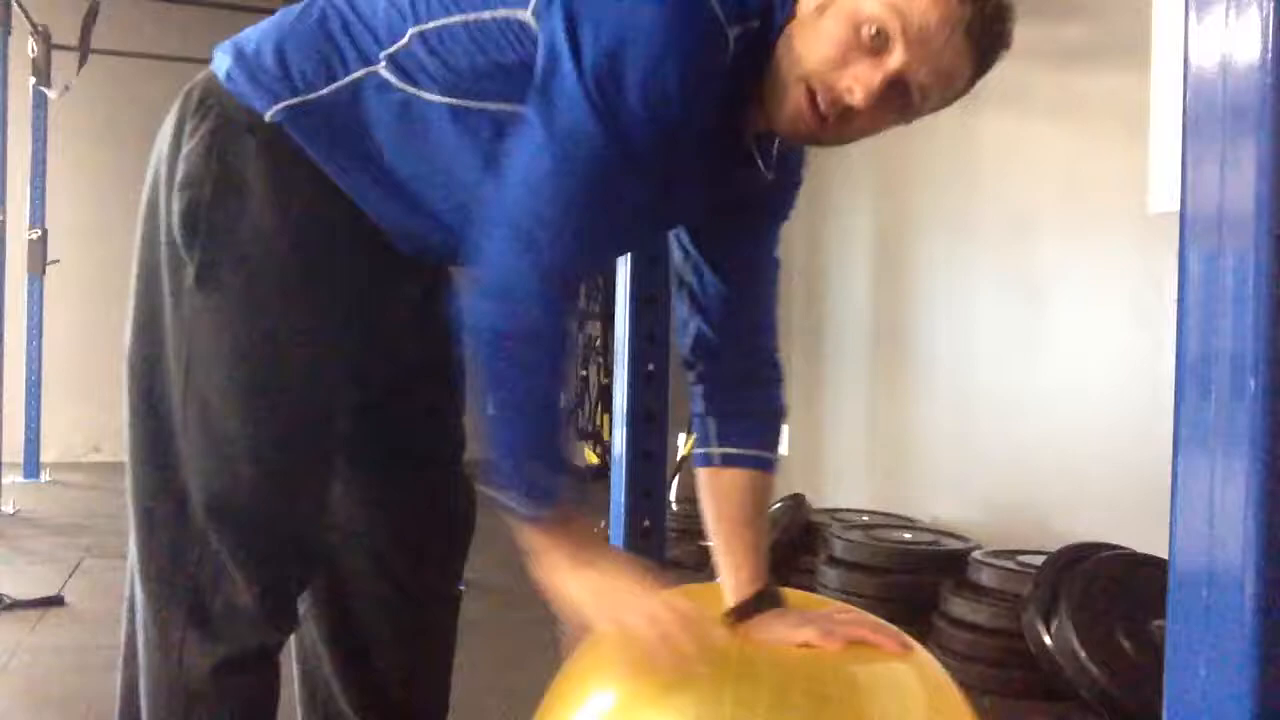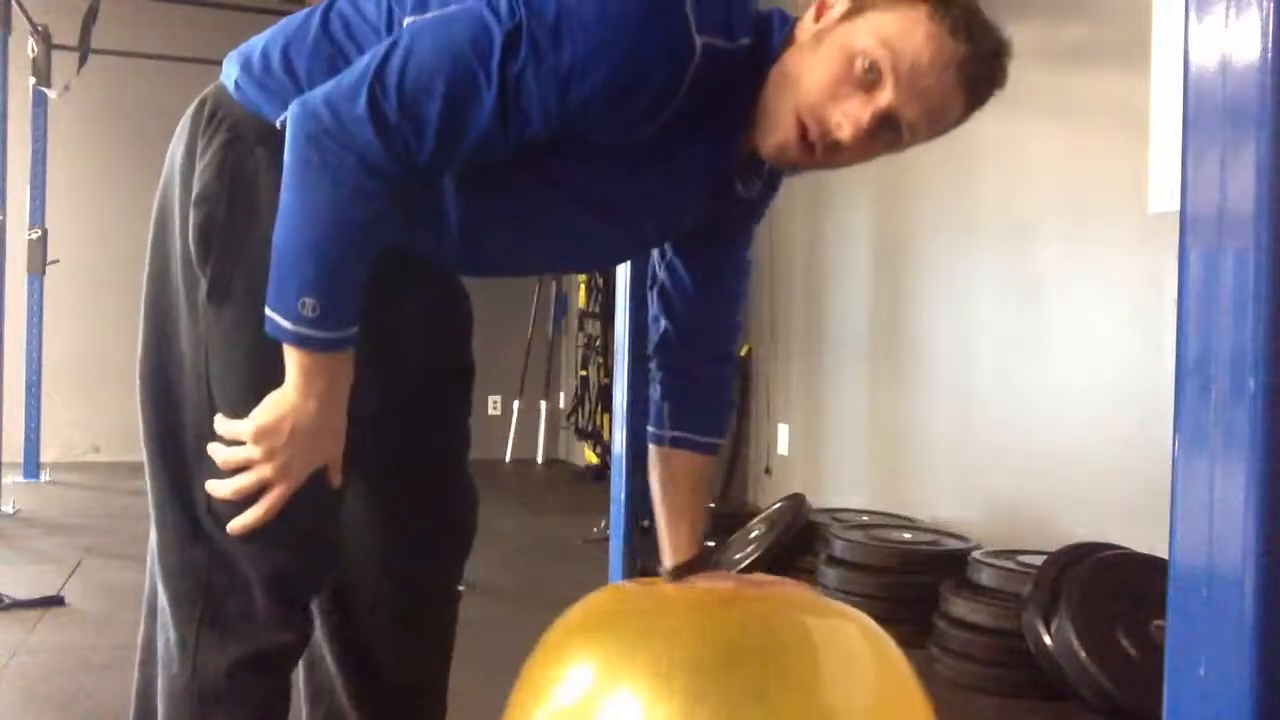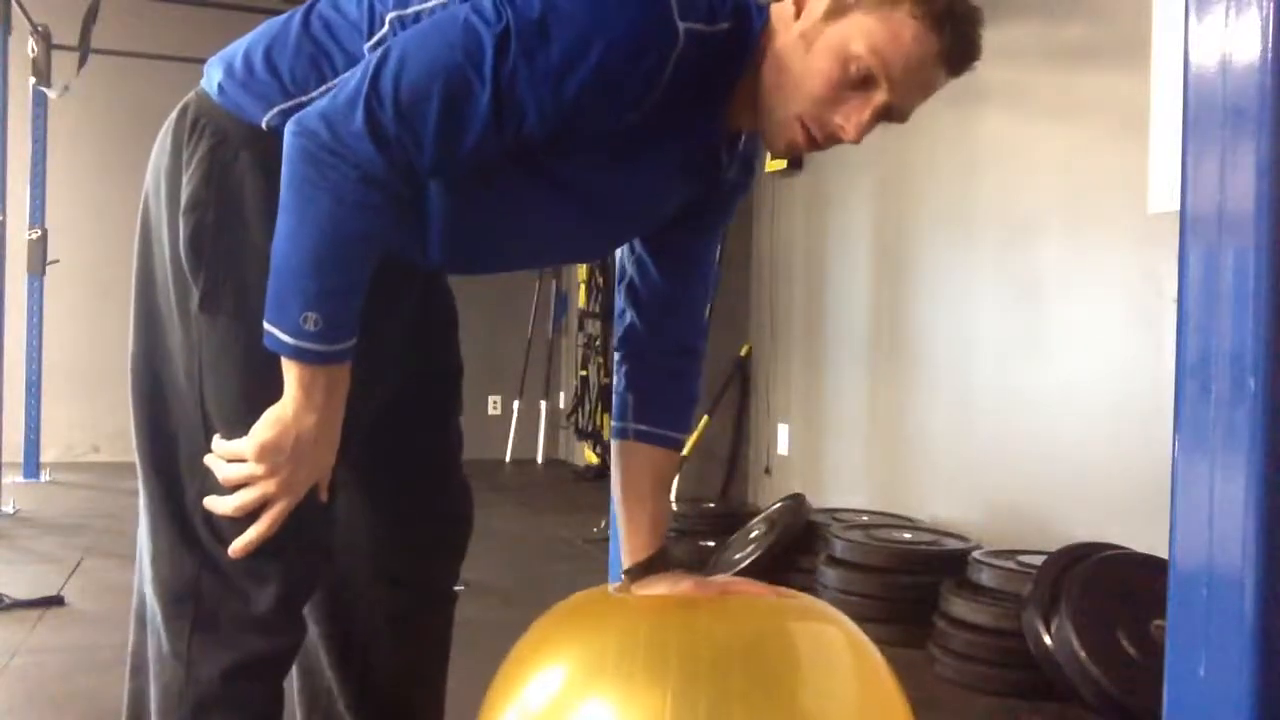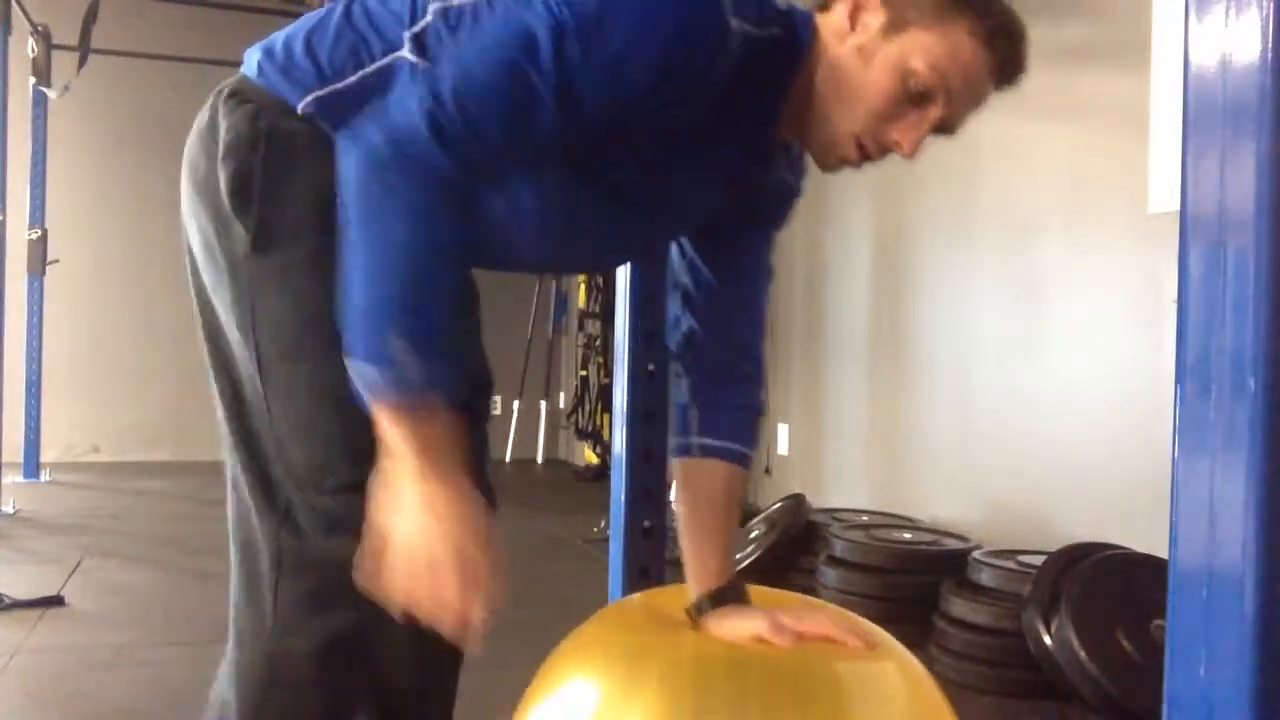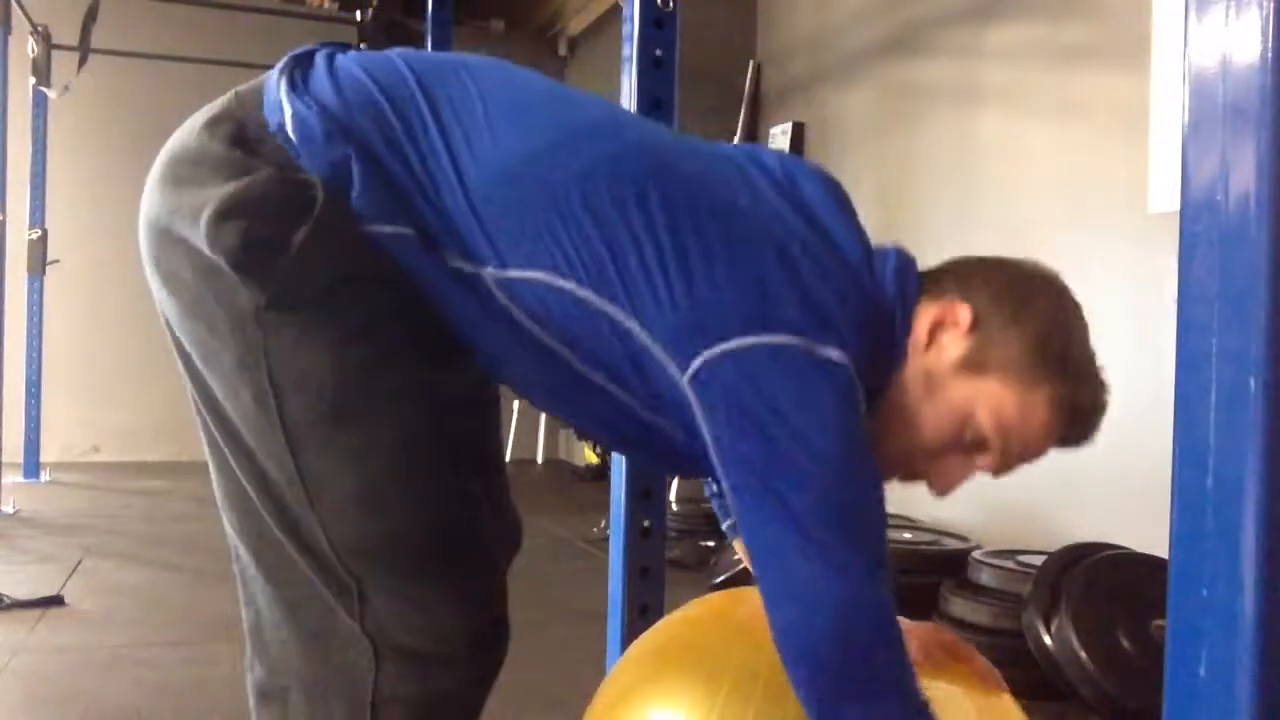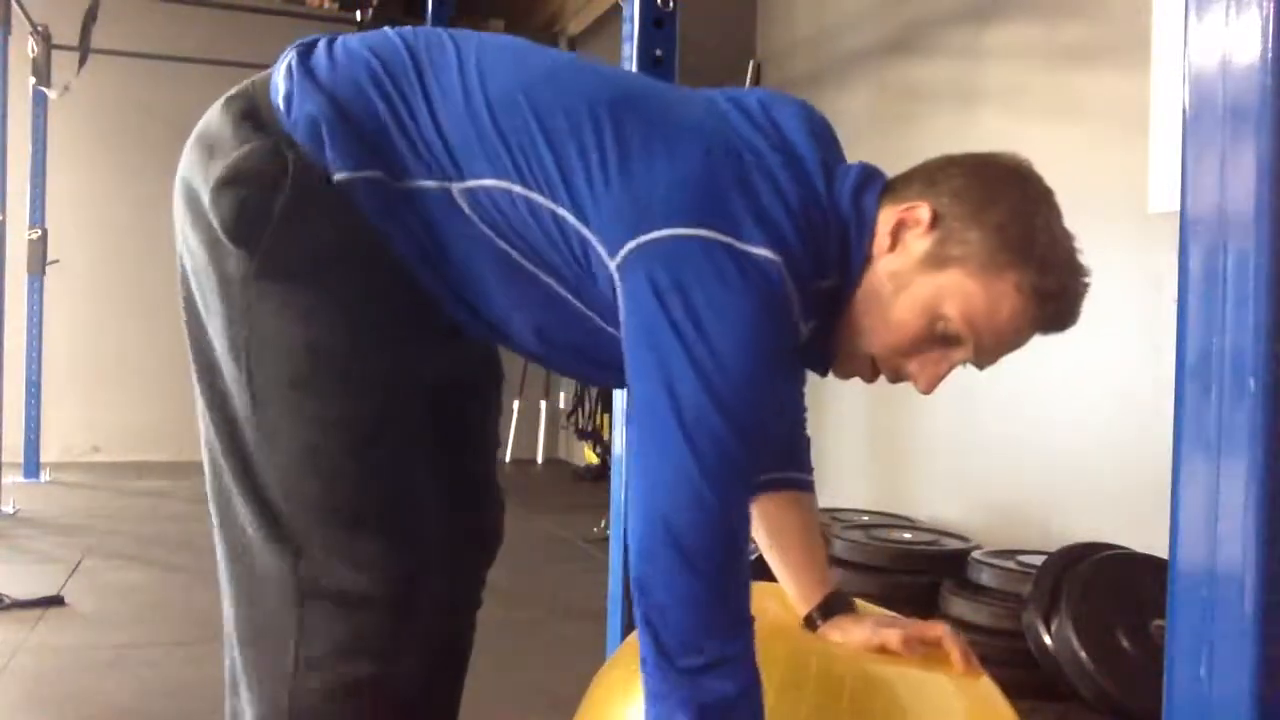
dt=0.7s
person 1, frame 1
left shoulder: (761, 162)
left elbow: (732, 360)
right elbow: (516, 292)
left wrist: (751, 600)
right wrist: (560, 544)
left hip: (389, 229)
right hip: (260, 155)
left knee: (396, 553)
right knee: (235, 557)
person 1, frame 2
left shoulder: (742, 174)
left elbow: (694, 354)
right elbow: (345, 129)
left wrist: (682, 571)
right wrist: (317, 388)
left hip: (396, 245)
right hip: (268, 159)
left knee: (412, 545)
right knee: (250, 561)
person 1, frame 3
left shoulder: (720, 158)
left elbow: (661, 341)
right elbow: (342, 143)
left wrist: (647, 566)
right wrist: (313, 404)
left hip: (384, 244)
right hip: (253, 166)
left knee: (408, 544)
right knee: (241, 563)
person 1, frame 4
left shoulder: (761, 164)
left elbow: (718, 363)
right elbow: (407, 158)
left wrist: (715, 597)
right wrist: (425, 466)
left hip: (411, 216)
right hip: (286, 149)
left knee: (421, 575)
right knee: (329, 543)
person 1, frame 5
left shoulder: (828, 255)
right shoulder: (789, 374)
left wrist: (860, 626)
left hip: (348, 206)
right hip: (264, 200)
left knee: (460, 563)
right knee: (411, 618)
person 1, frame 6
left shoulder: (810, 185)
right shoulder: (724, 280)
left elbow: (759, 426)
right elbow: (687, 601)
left wrist: (828, 612)
left hip: (397, 218)
right hip: (284, 178)
left knee: (444, 552)
right knee: (345, 584)
